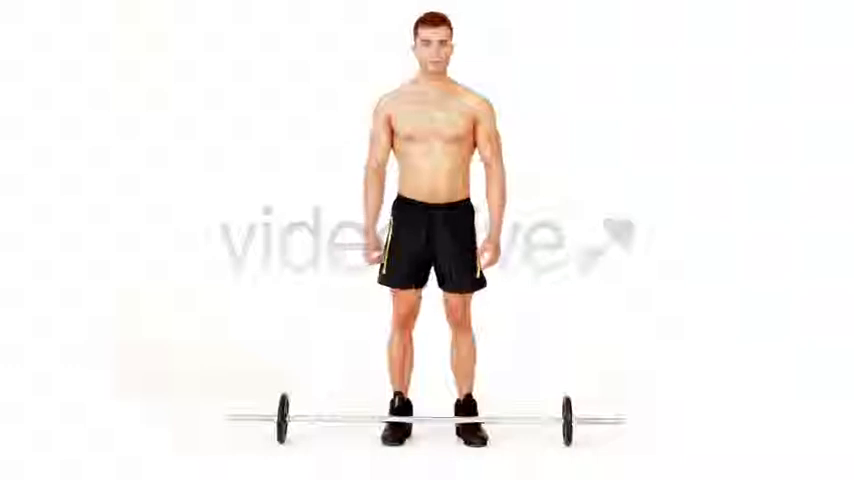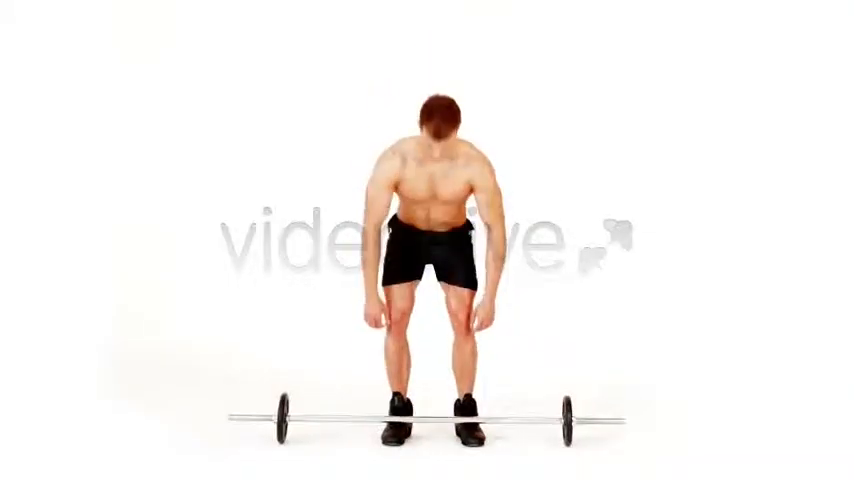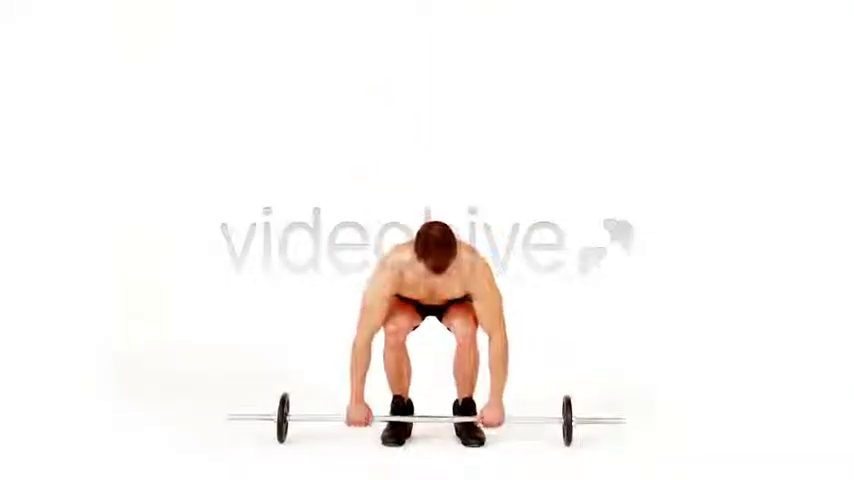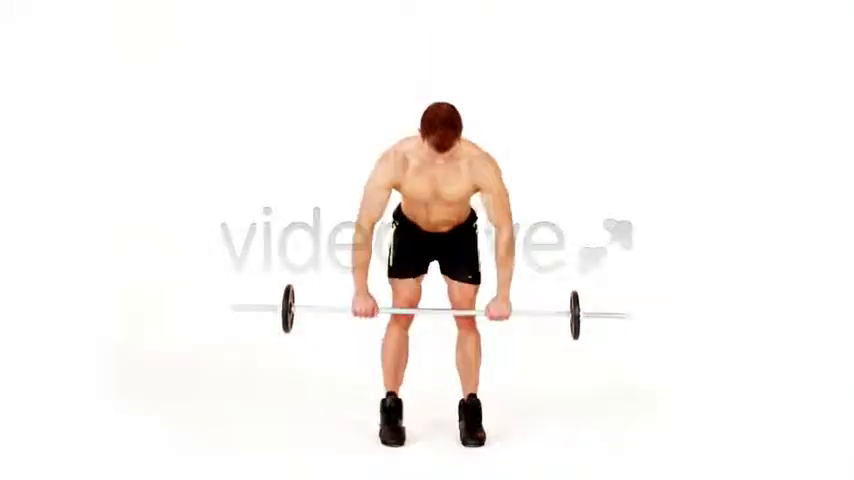
dt=1s
person 1, frame 1
left shoulder: (476, 105)
right shoulder: (390, 104)
left elbow: (494, 169)
right elbow: (375, 168)
left wrist: (494, 233)
right wrist: (370, 230)
left hip: (457, 217)
right hip: (408, 215)
left knee: (459, 319)
right knee: (402, 318)
left ankle: (466, 410)
right ankle: (399, 409)
person 1, frame 2
left shoulder: (476, 165)
right shoulder: (392, 161)
left elbow: (496, 229)
right elbow: (371, 226)
left wrist: (490, 297)
right wrist: (370, 293)
left hip: (455, 236)
right hip: (407, 234)
left knee: (463, 320)
right knee: (395, 317)
left ankle: (466, 409)
right ankle: (399, 407)
person 1, frame 3
left shoulder: (475, 268)
right shoulder: (392, 268)
left elbow: (497, 335)
right elbow: (363, 336)
left wrist: (496, 402)
right wrist: (356, 401)
left hip: (456, 300)
right hip: (407, 299)
left knee: (466, 332)
right knee: (394, 330)
left ankle: (465, 409)
right ankle: (400, 408)
person 1, frame 4
left shoulder: (480, 164)
right shoulder: (394, 160)
left elbow: (504, 228)
right elbow: (364, 225)
left wrist: (503, 295)
right wrist: (360, 290)
left hip: (460, 234)
right hip: (410, 232)
left knee: (465, 318)
right knee: (401, 316)
left ankle: (470, 408)
right ankle: (391, 407)
